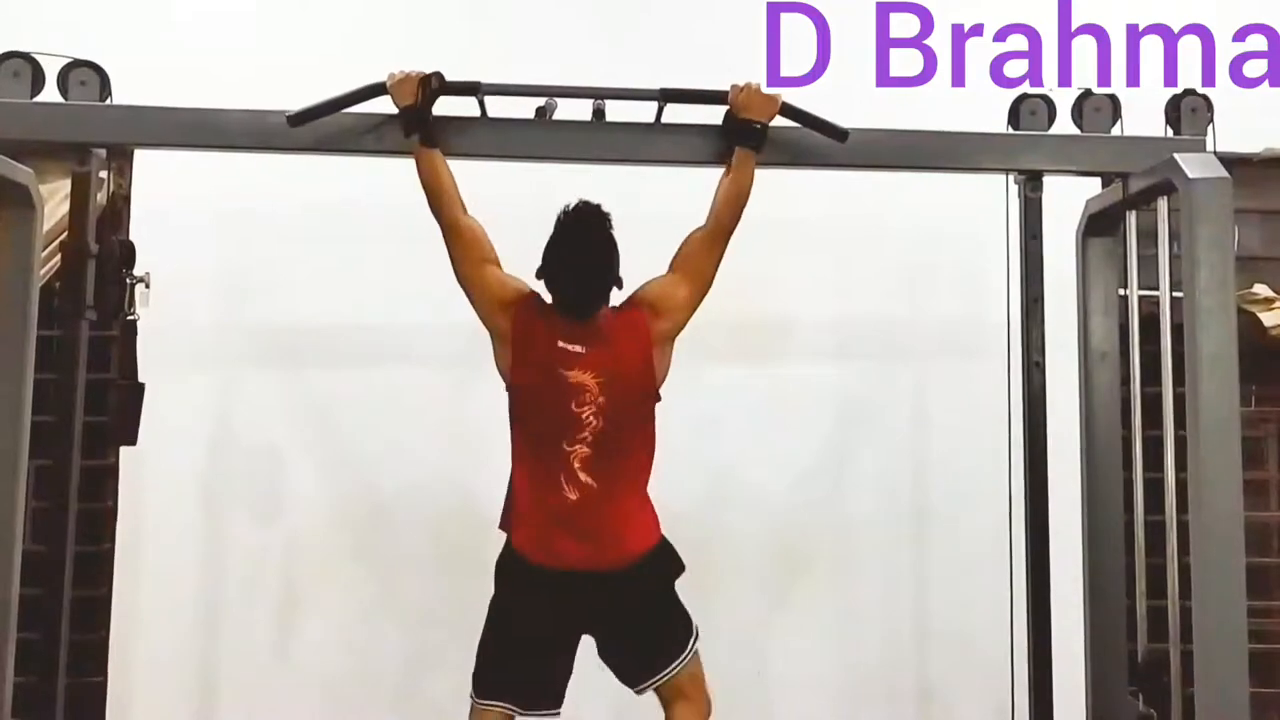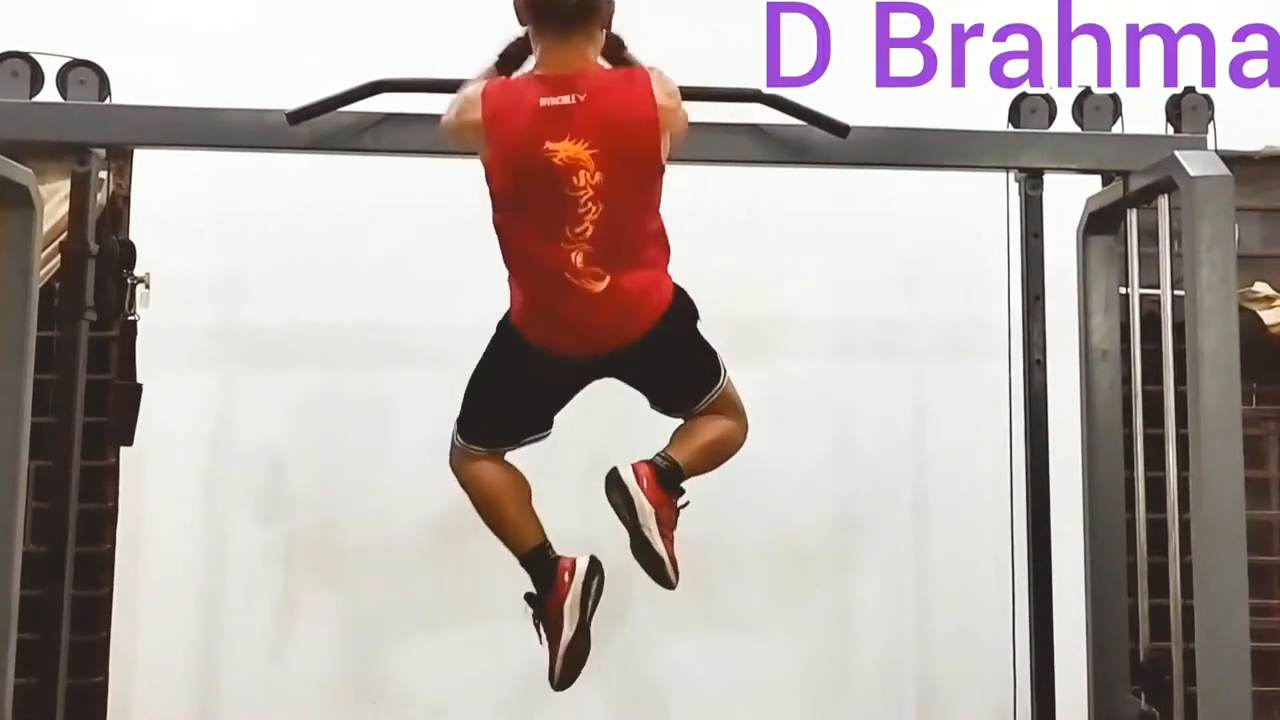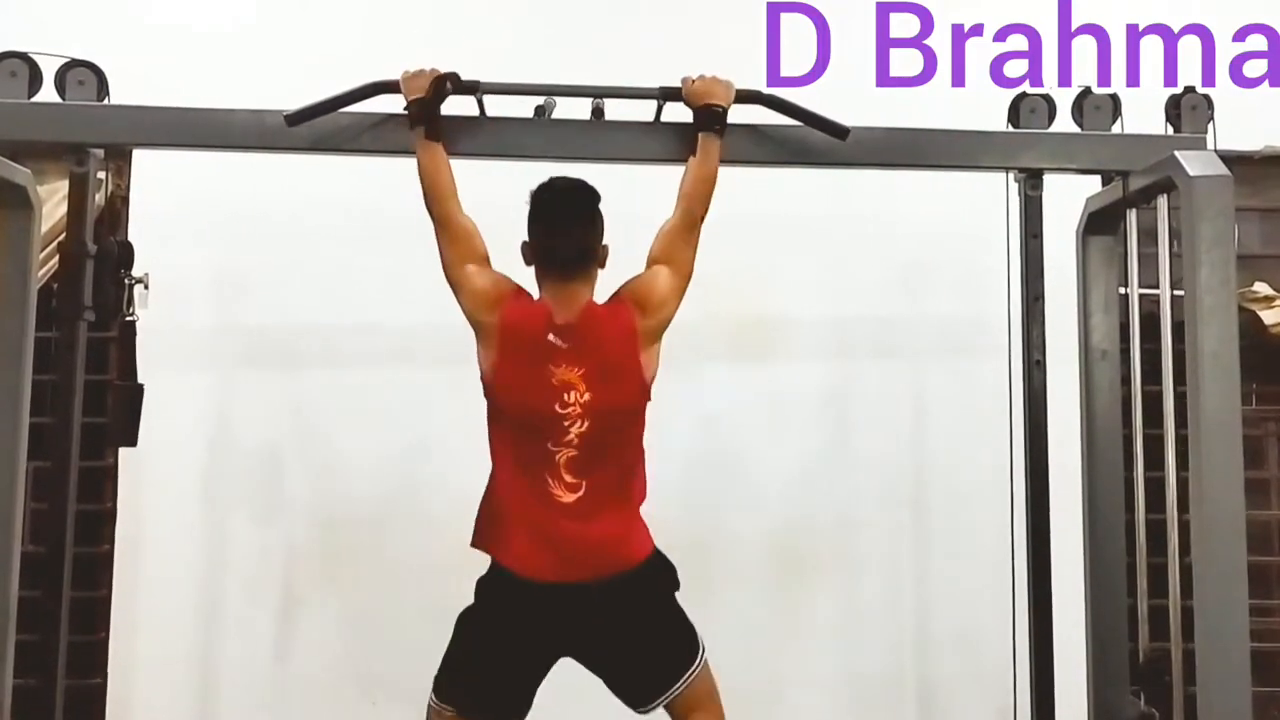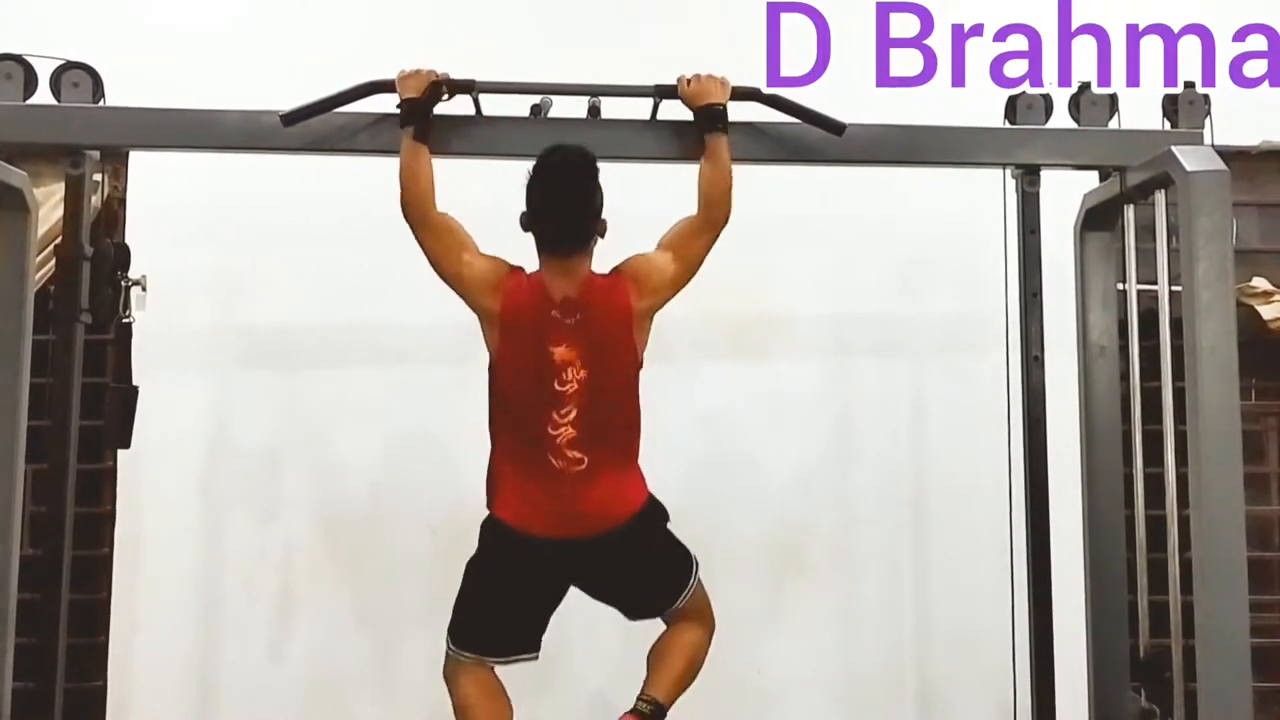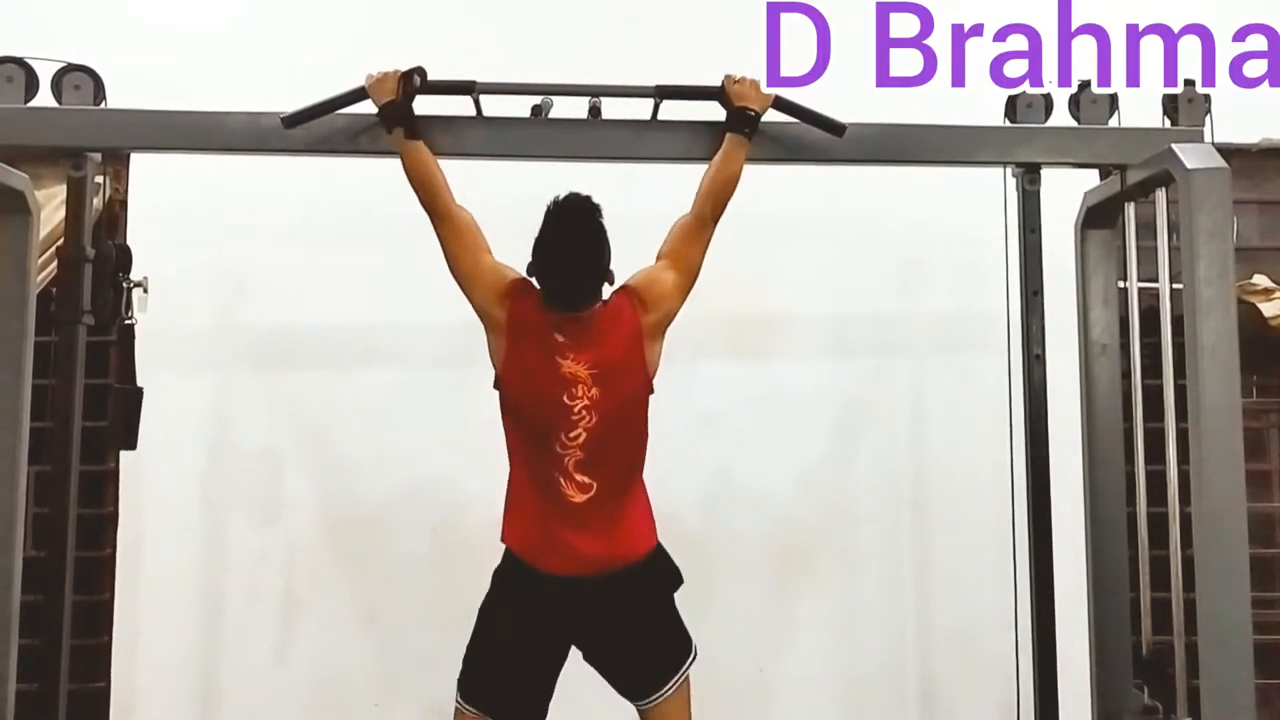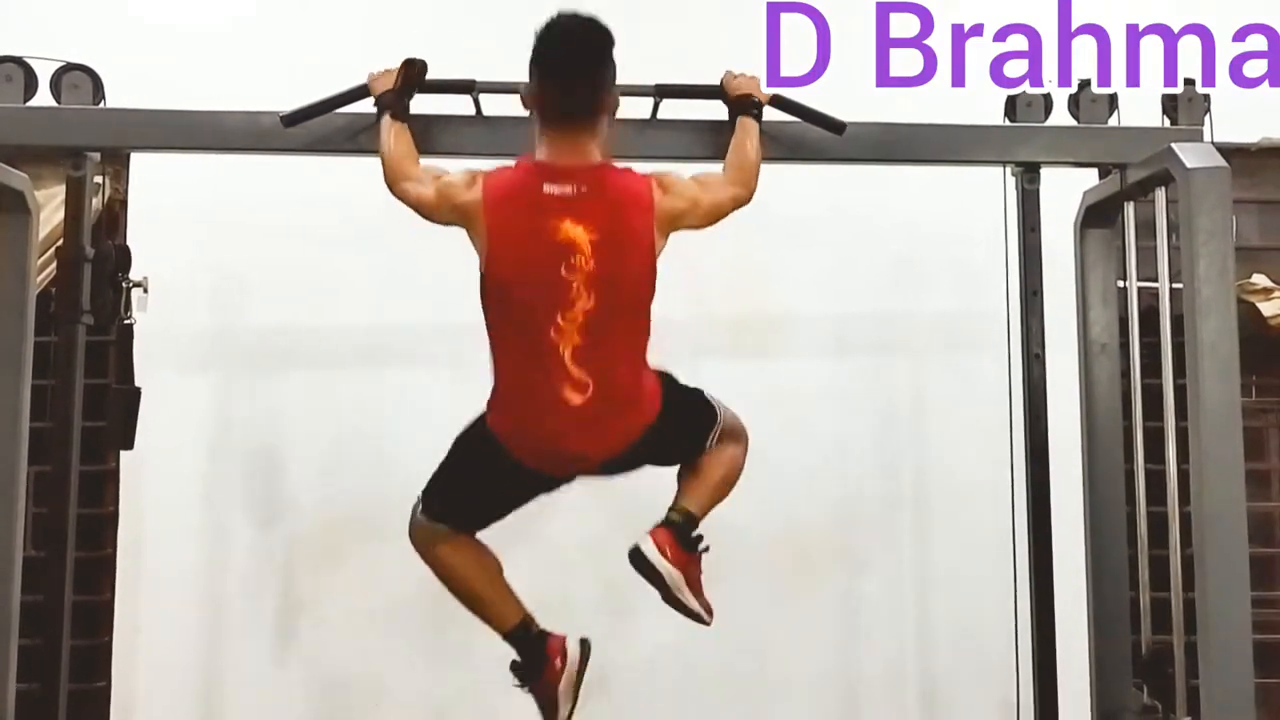
dt=0.5s
person 1, frame 1
left shoulder: (513, 326)
right shoulder: (650, 330)
left elbow: (456, 223)
right elbow: (715, 232)
left wrist: (419, 125)
right wrist: (748, 135)
left hip: (535, 570)
right hip: (630, 567)
person 1, frame 2
left shoulder: (491, 107)
right shoulder: (652, 99)
left elbow: (453, 125)
right elbow: (677, 141)
left wrist: (504, 68)
left hip: (540, 335)
right hip: (647, 324)
left knee: (473, 454)
right knee: (725, 416)
left ankle: (554, 582)
right ankle: (658, 479)
person 1, frame 3
left shoulder: (495, 320)
right shoulder: (640, 321)
left elbow: (446, 215)
right elbow: (689, 218)
left wrist: (424, 119)
right wrist: (710, 121)
left hip: (519, 584)
right hip: (624, 577)
person 1, frame 4
left shoulder: (495, 296)
right shoulder: (635, 294)
left elbow: (420, 210)
right elbow: (712, 215)
left wrist: (414, 115)
right wrist: (712, 119)
left hip: (520, 535)
right hip: (621, 527)
left knee: (466, 666)
right knee: (695, 618)
person 1, frame 5
left shoulder: (505, 316)
right shoulder: (643, 318)
left elbow: (443, 209)
right elbow: (704, 215)
left wrist: (398, 118)
right wrist: (741, 122)
left hip: (531, 578)
right hip: (628, 574)
person 1, frame 6
left shoulder: (484, 198)
right shoulder: (649, 198)
left elbow: (403, 178)
right elbow: (739, 185)
left wrist: (389, 106)
right wrist: (746, 109)
left hip: (519, 441)
right hip: (629, 425)
left knee: (432, 529)
right knee: (728, 437)
left ankle: (538, 653)
right ankle: (674, 541)
